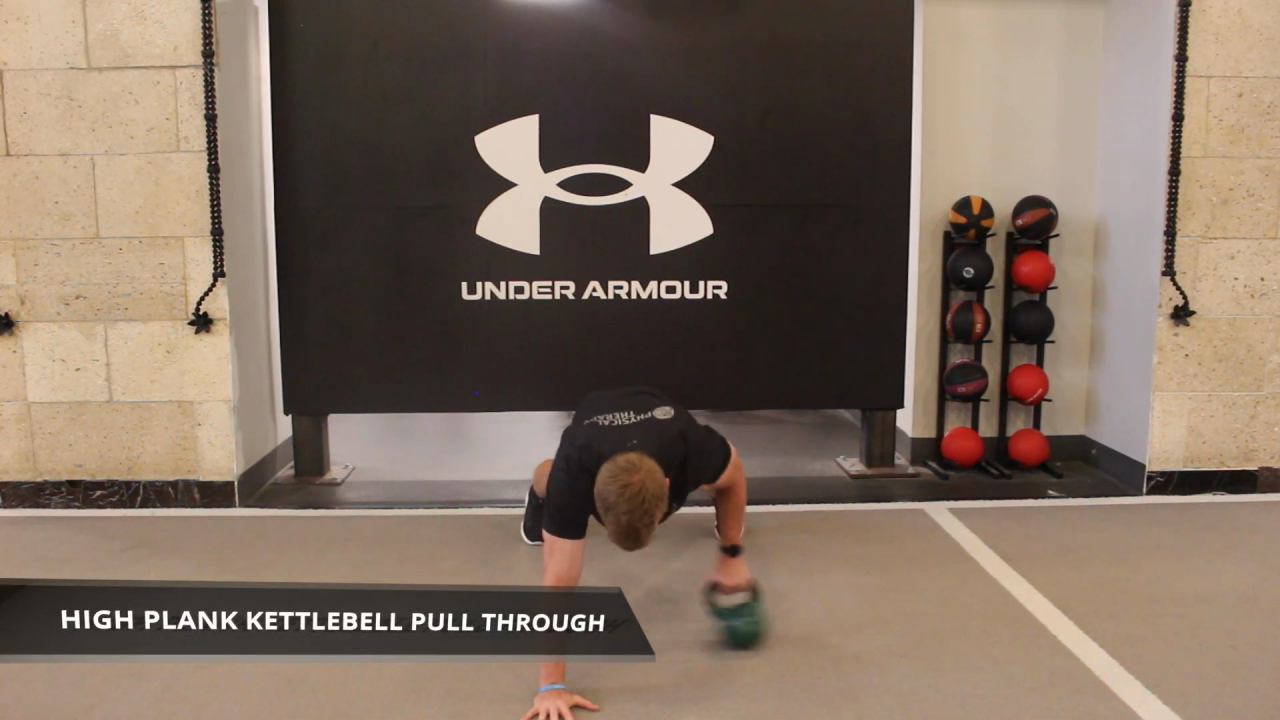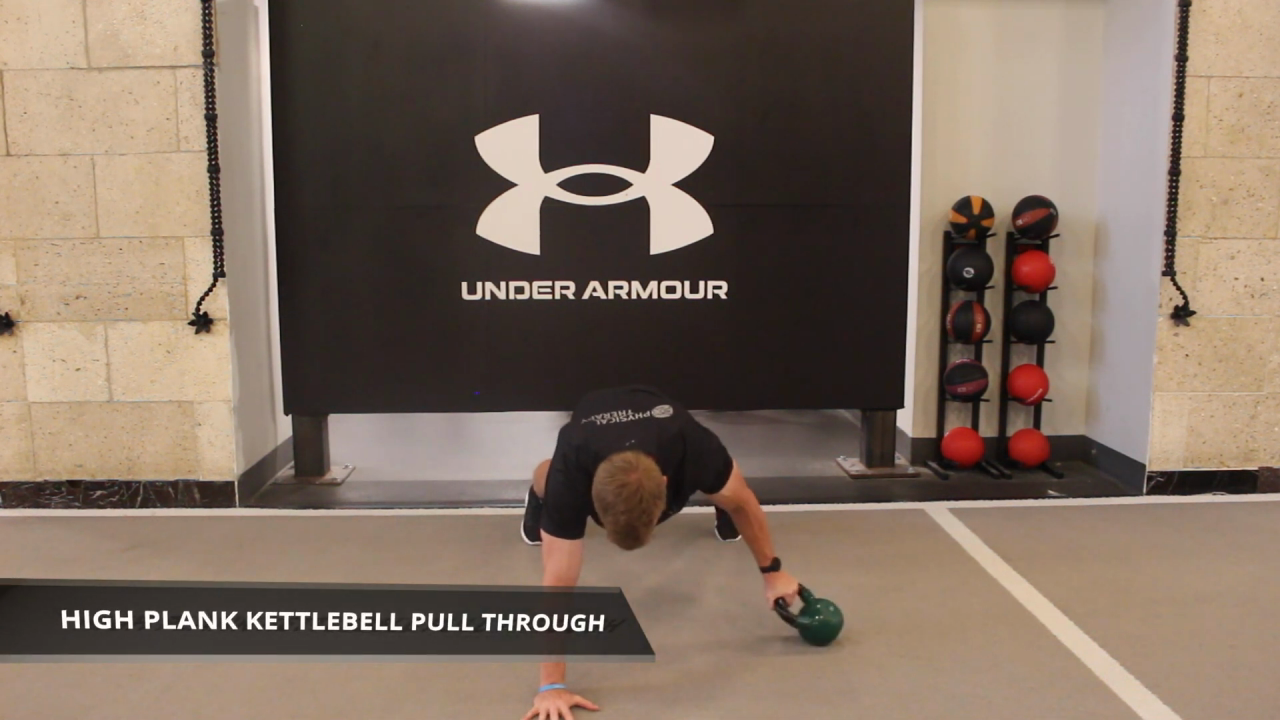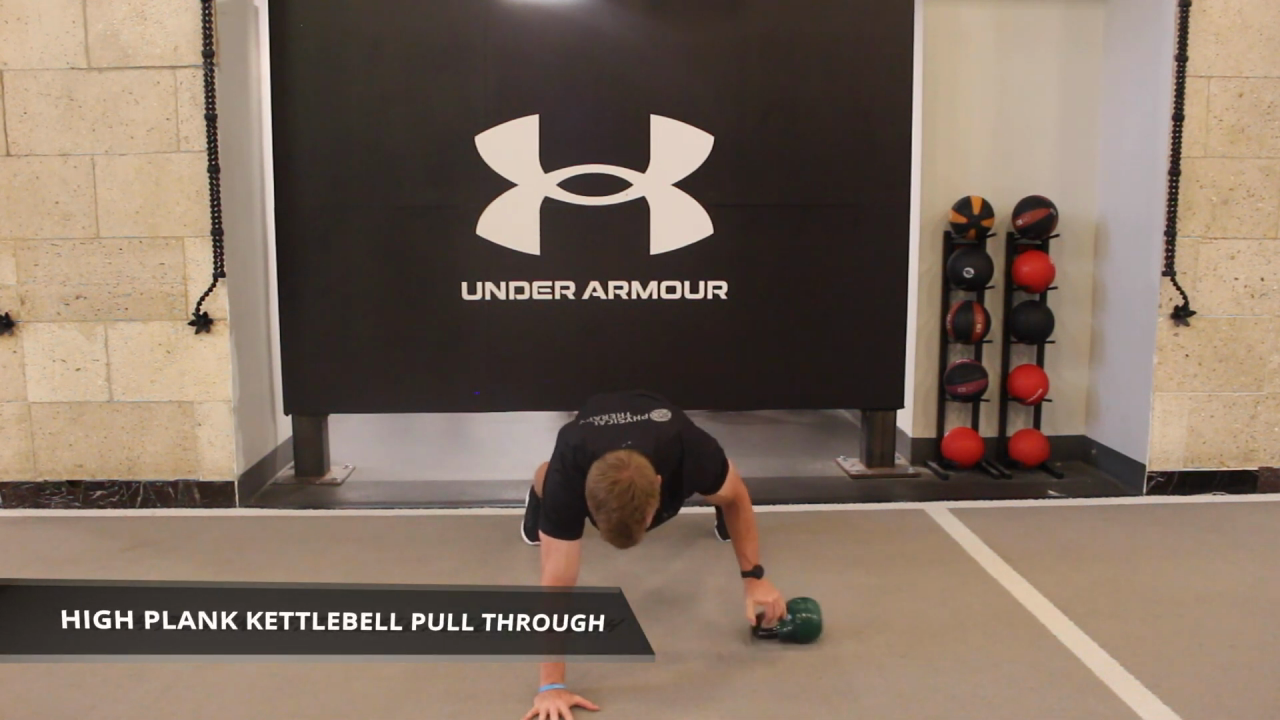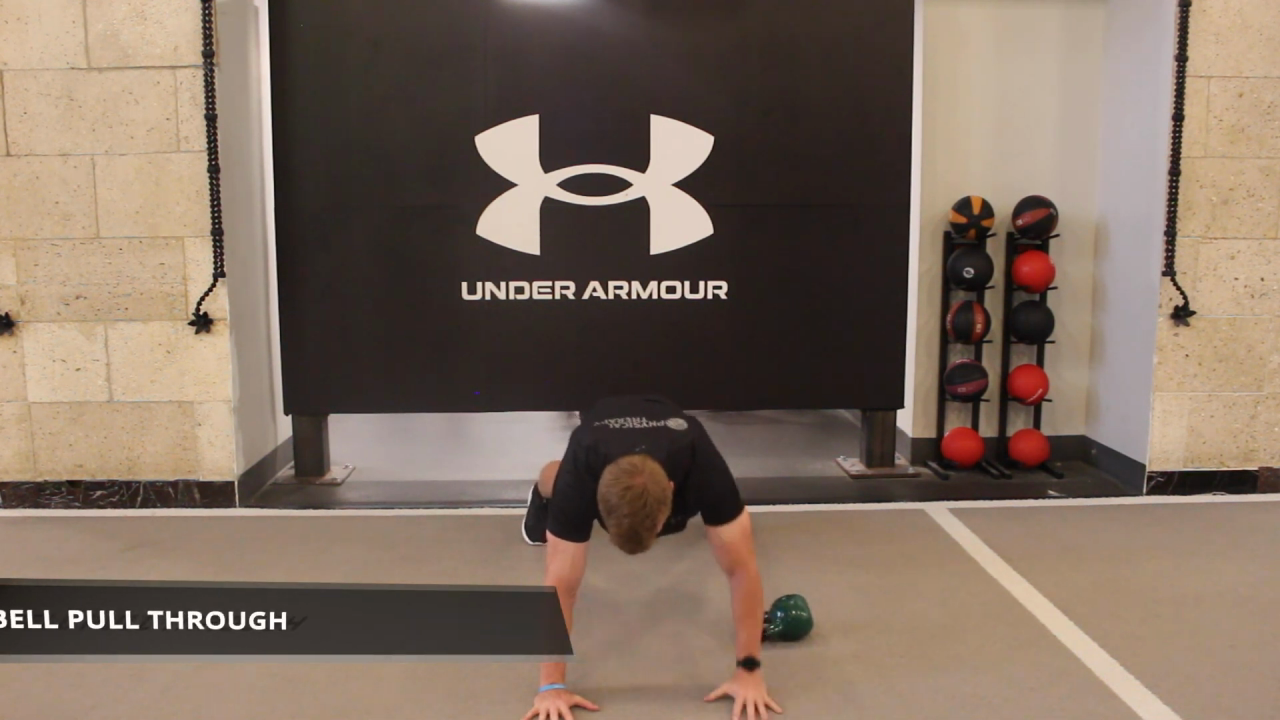
dt=0.3s
person 1, frame 1
left shoulder: (690, 446)
right shoulder: (573, 475)
left elbow: (733, 476)
right elbow: (560, 580)
left wrist: (731, 555)
right wrist: (550, 685)
left hip: (659, 431)
right hip: (592, 427)
right ankle: (540, 491)
person 1, frame 2
left shoulder: (692, 447)
right shoulder: (571, 473)
left elbow: (741, 503)
right elbow: (559, 580)
left wrist: (772, 570)
right wrist: (551, 685)
left hip: (661, 433)
right hip: (590, 427)
right ankle: (540, 492)
person 1, frame 3
left shoulder: (688, 449)
right shoulder: (568, 474)
left elbow: (735, 499)
right elbow: (557, 580)
left wrist: (753, 577)
right wrist: (551, 685)
left hip: (658, 436)
right hip: (589, 442)
right ankle: (540, 493)
person 1, frame 4
left shoulder: (700, 464)
right shoulder: (580, 477)
left elbow: (740, 569)
right elbow: (562, 583)
left wrist: (748, 669)
right wrist: (552, 685)
left hip: (672, 437)
right hip: (601, 432)
right ankle: (544, 491)
